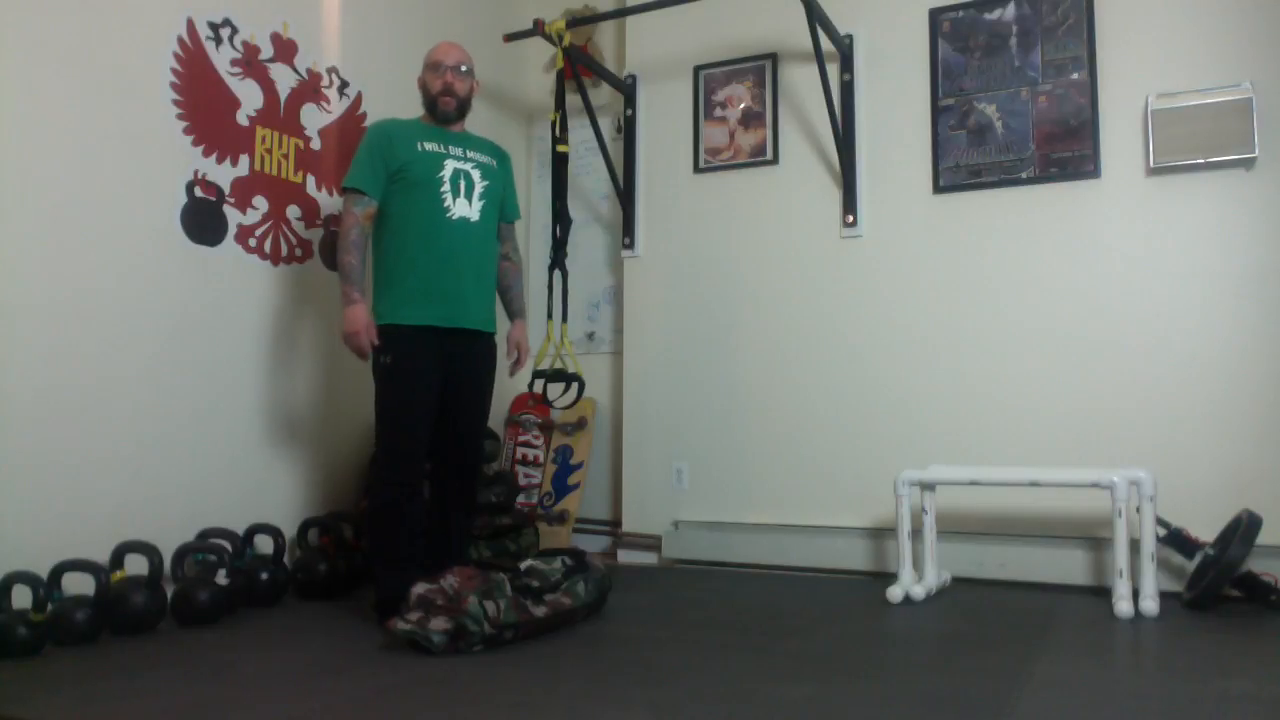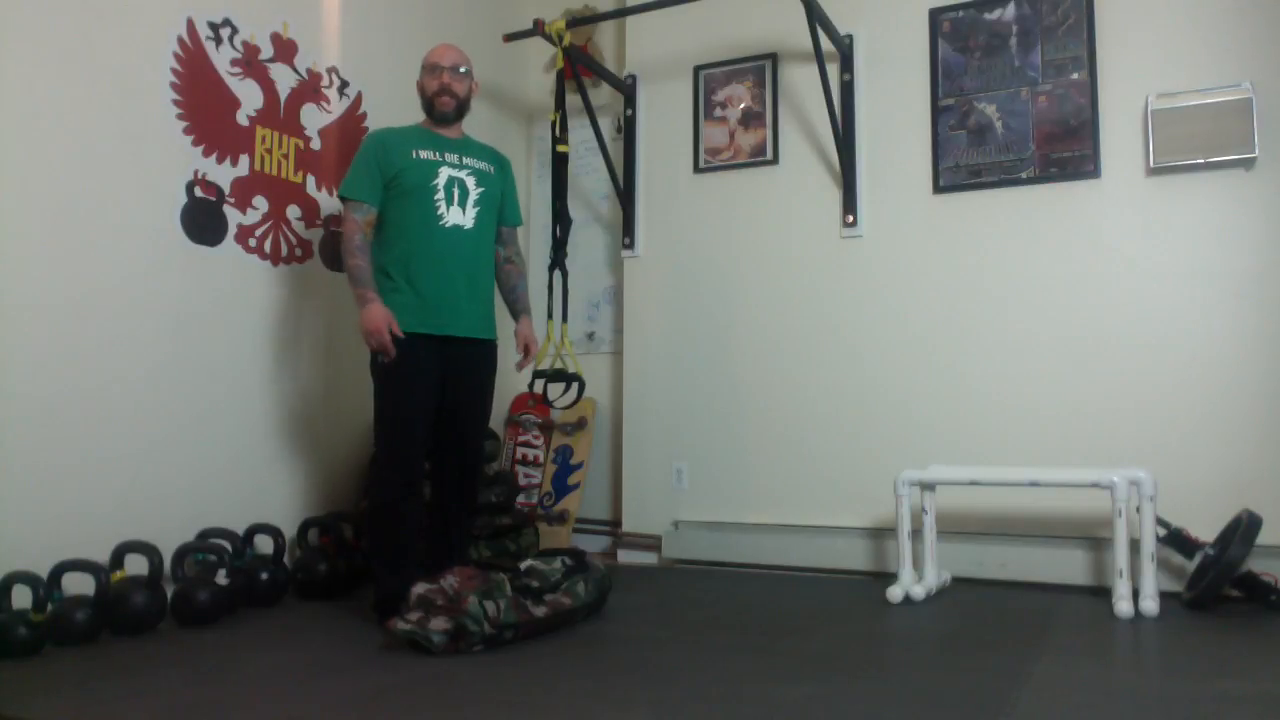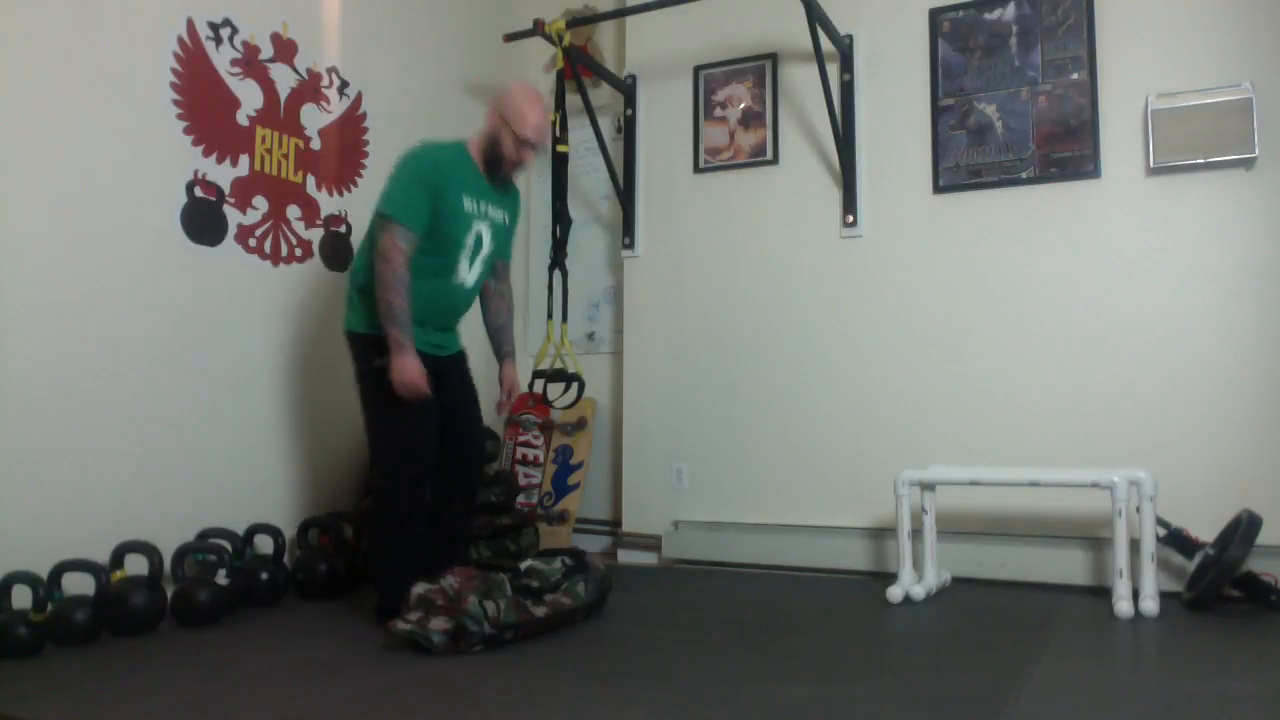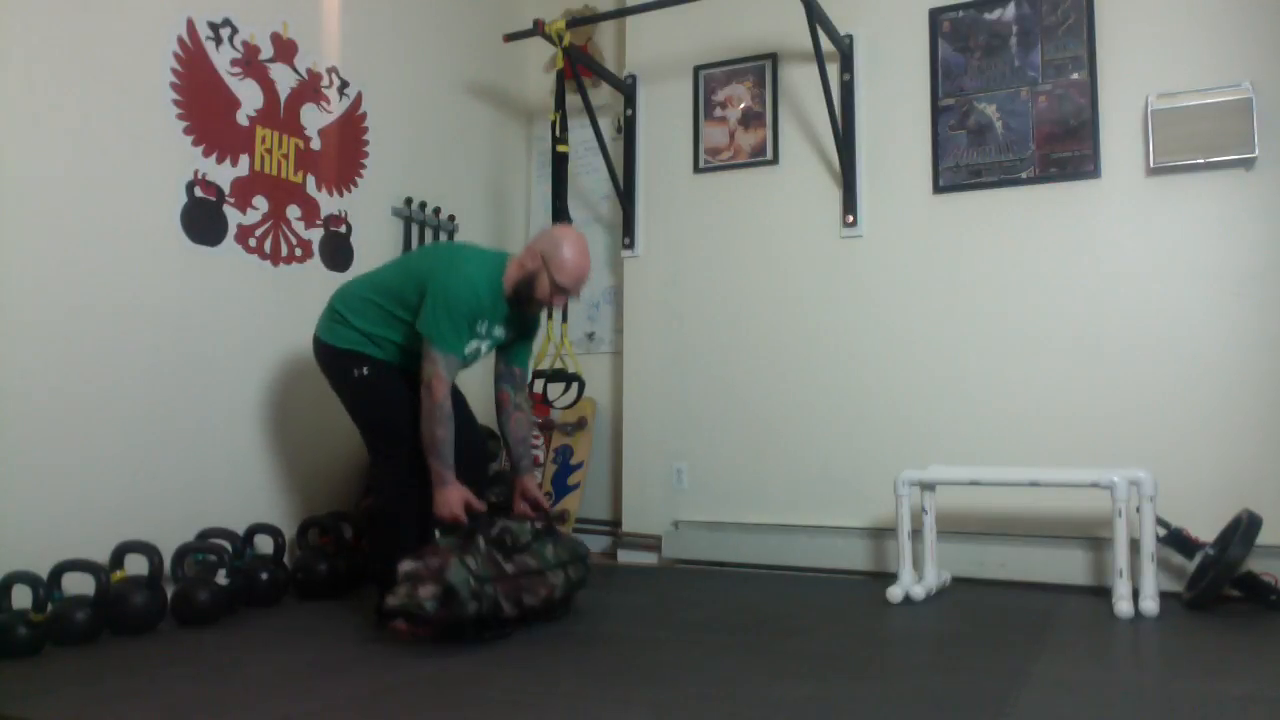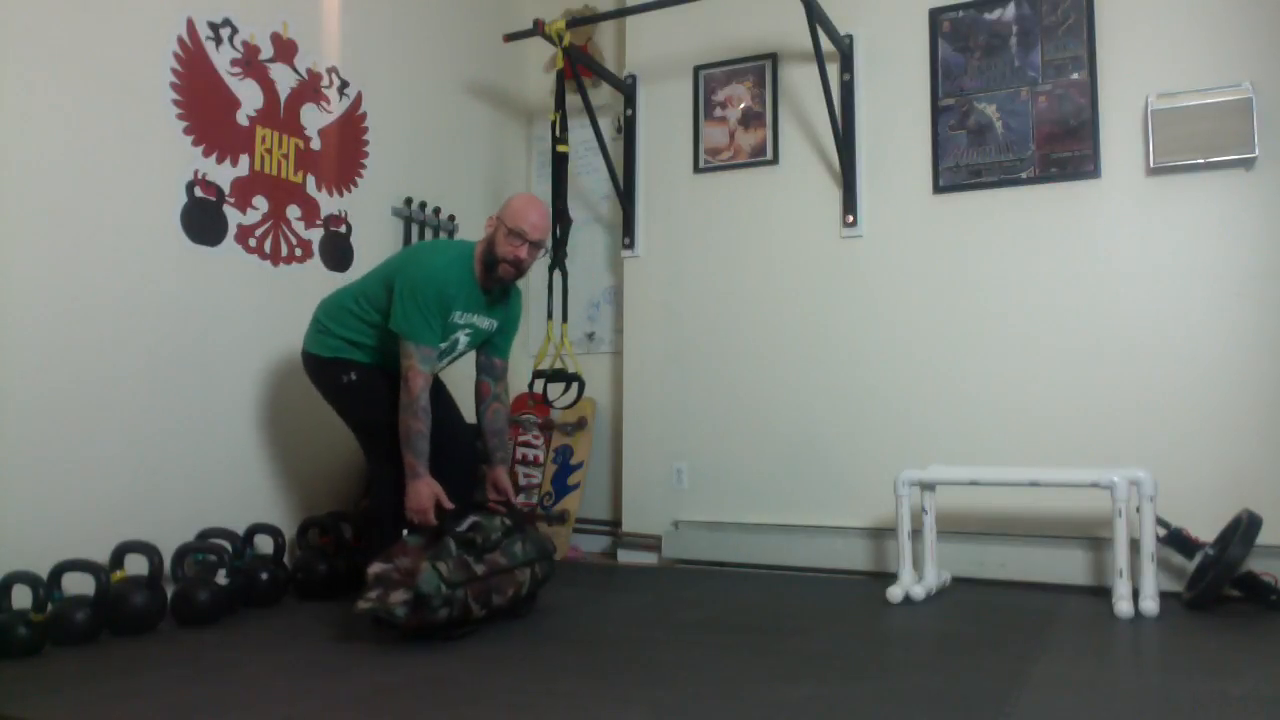
dt=1s
person 1, frame 1
left shoulder: (495, 157)
right shoulder: (389, 138)
left elbow: (506, 245)
right elbow: (356, 219)
left wrist: (518, 317)
right wrist: (354, 299)
left hip: (475, 330)
right hip: (407, 325)
left knee: (461, 462)
right knee: (401, 464)
right ankle: (397, 597)
person 1, frame 2
left shoulder: (494, 163)
right shoulder: (386, 146)
left elbow: (507, 247)
right elbow: (355, 227)
left wrist: (523, 315)
right wrist: (369, 301)
left hip: (474, 337)
right hip: (407, 332)
left knee: (462, 464)
right knee: (400, 466)
right ankle: (395, 596)
person 1, frame 3
left shoulder: (507, 197)
right shoulder: (430, 165)
left elbow: (496, 283)
right elbow: (392, 257)
left wrist: (507, 359)
right wrist: (402, 350)
left hip: (442, 342)
right hip: (387, 341)
left knee: (464, 459)
right knee: (407, 466)
right ankle: (398, 601)
person 1, frame 4
left shoulder: (524, 307)
right shoulder: (465, 280)
left elbow: (513, 395)
right elbow: (436, 387)
left wrist: (524, 474)
right wrist: (444, 483)
left hip: (406, 354)
right hip: (353, 340)
left knee: (469, 450)
right knee: (405, 460)
person 1, frame 5
left shoulder: (508, 300)
right shoulder: (434, 273)
left elbow: (493, 384)
right elbow: (415, 382)
left wrist: (498, 464)
right wrist: (417, 476)
left hip: (394, 359)
right hip: (341, 350)
left knee: (459, 452)
right knee: (397, 462)
